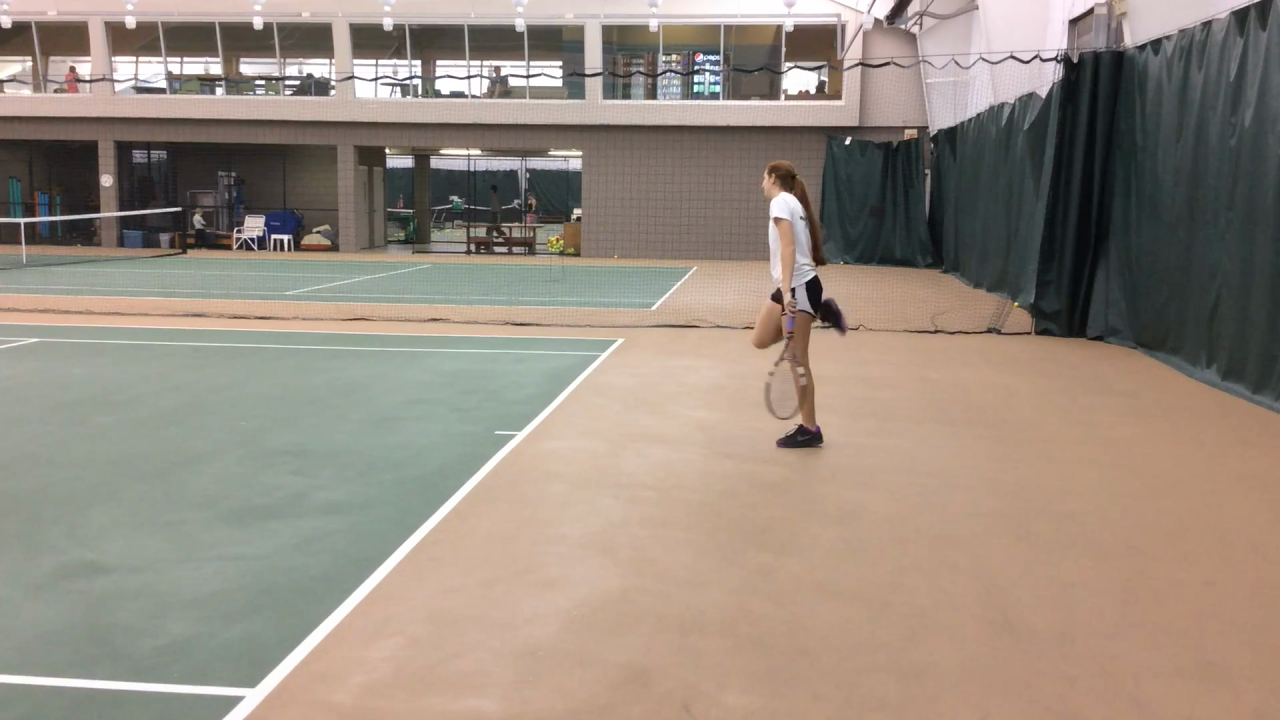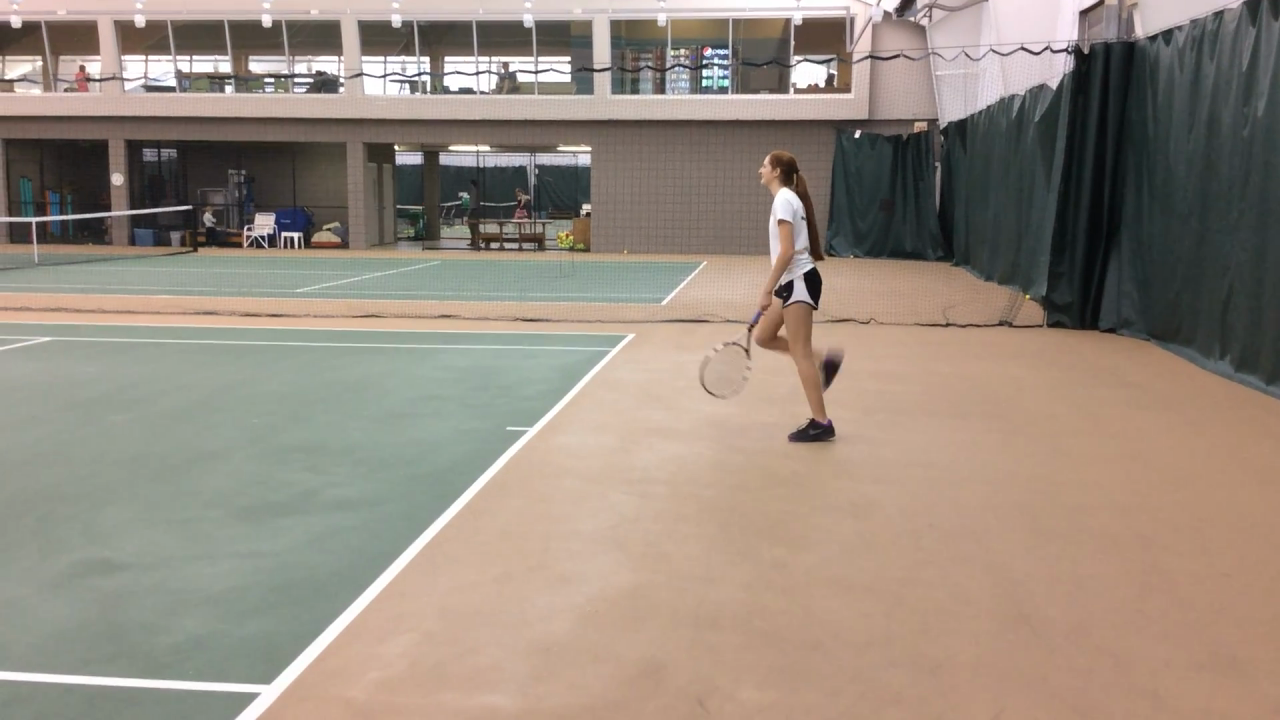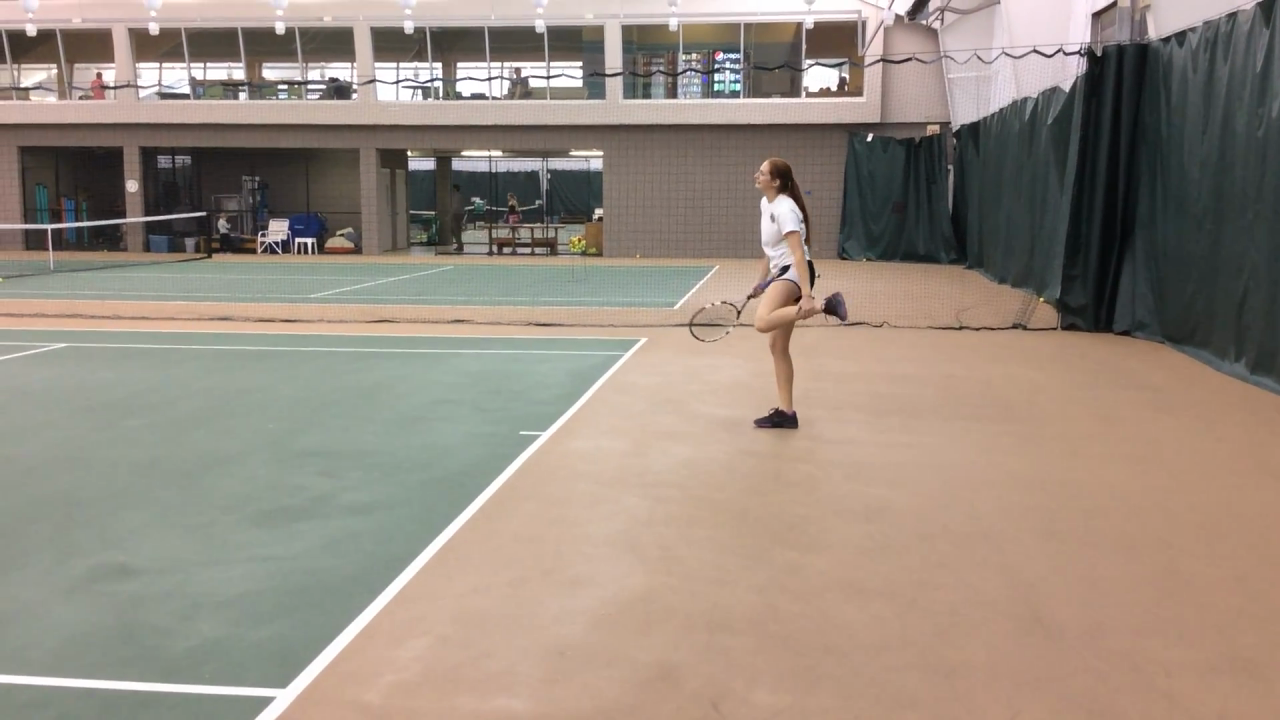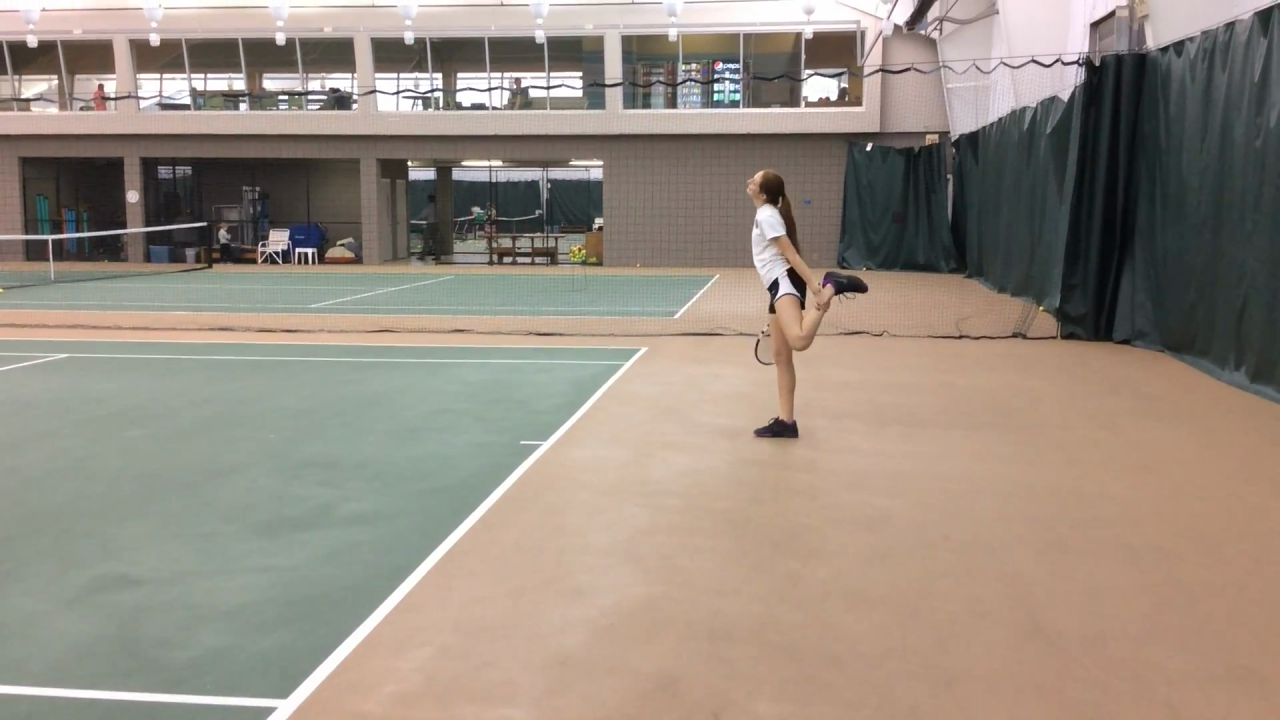
dt=0.7s
person 1, frame 1
left shoulder: (781, 201)
right shoulder: (789, 202)
left elbow: (788, 247)
left wrist: (787, 290)
left hip: (799, 287)
right hip: (790, 287)
left knee: (796, 360)
right knee: (760, 339)
left ankle: (809, 430)
right ankle: (818, 311)
person 1, frame 2
left shoulder: (784, 199)
right shoulder: (786, 198)
left elbow: (786, 251)
left wrist: (766, 290)
right wrist: (774, 289)
left hip: (798, 281)
right hip: (792, 281)
left knee: (800, 354)
right knee: (764, 337)
left ankle: (821, 423)
right ankle: (822, 361)
person 1, frame 3
left shoulder: (785, 209)
right shoulder: (766, 203)
left elbow: (798, 254)
left wrist: (807, 295)
right wrist: (761, 279)
left hip: (794, 272)
right hip: (782, 274)
left knee: (762, 321)
right knee: (777, 345)
left ankle: (824, 305)
right ankle: (786, 412)
person 1, frame 4
left shoulder: (766, 215)
right shoulder: (766, 213)
left elbow: (792, 255)
left wrist: (815, 289)
left hip: (784, 282)
right hip: (778, 285)
left knee: (799, 340)
right knee: (781, 355)
left ankle: (831, 287)
right ankle: (786, 421)
